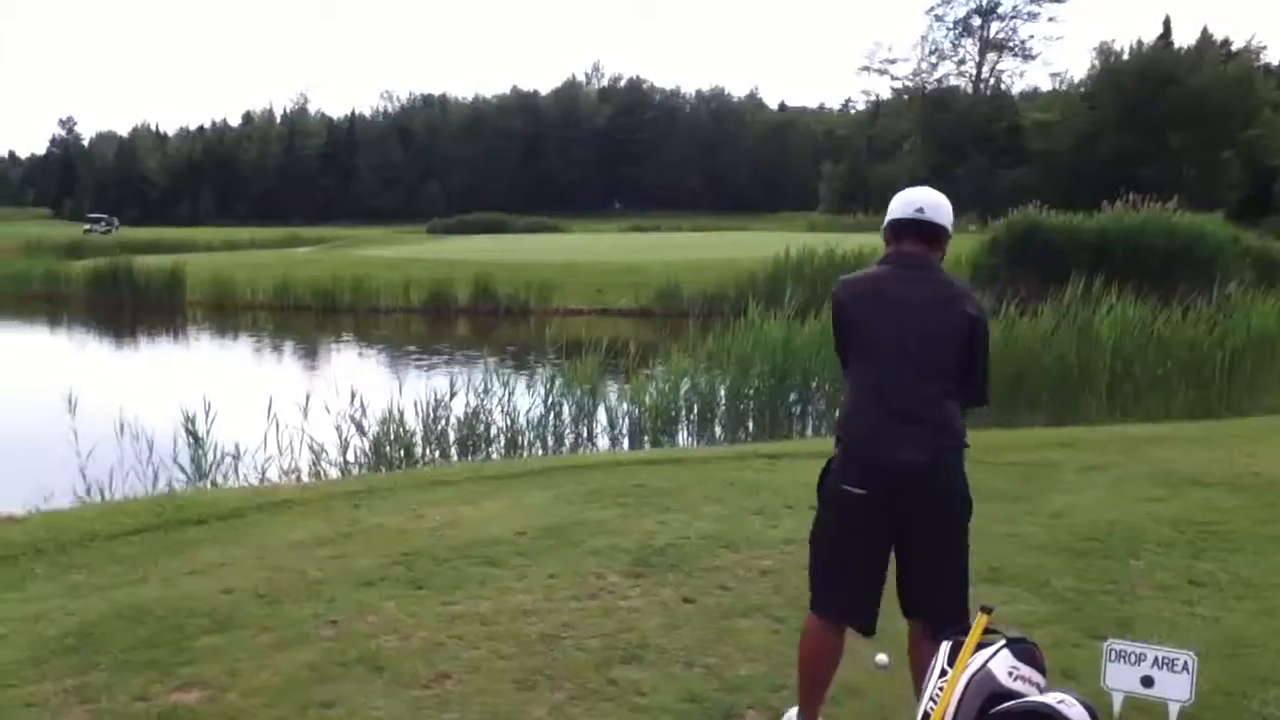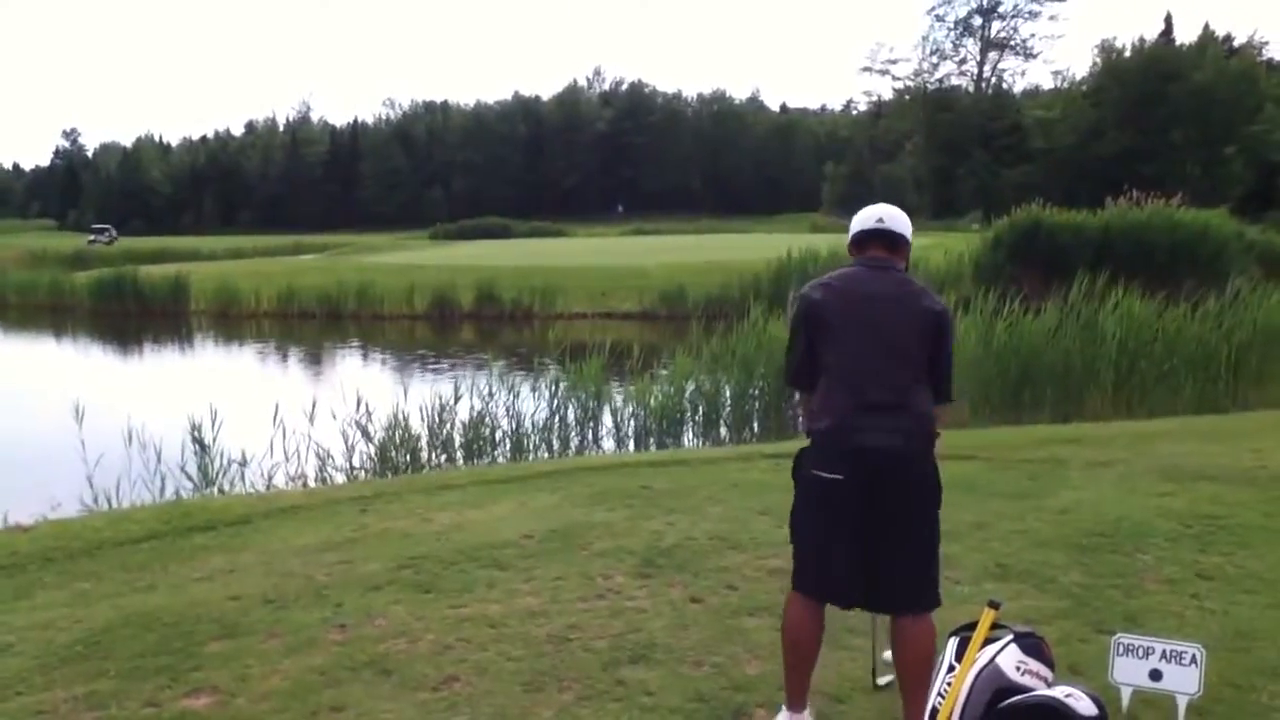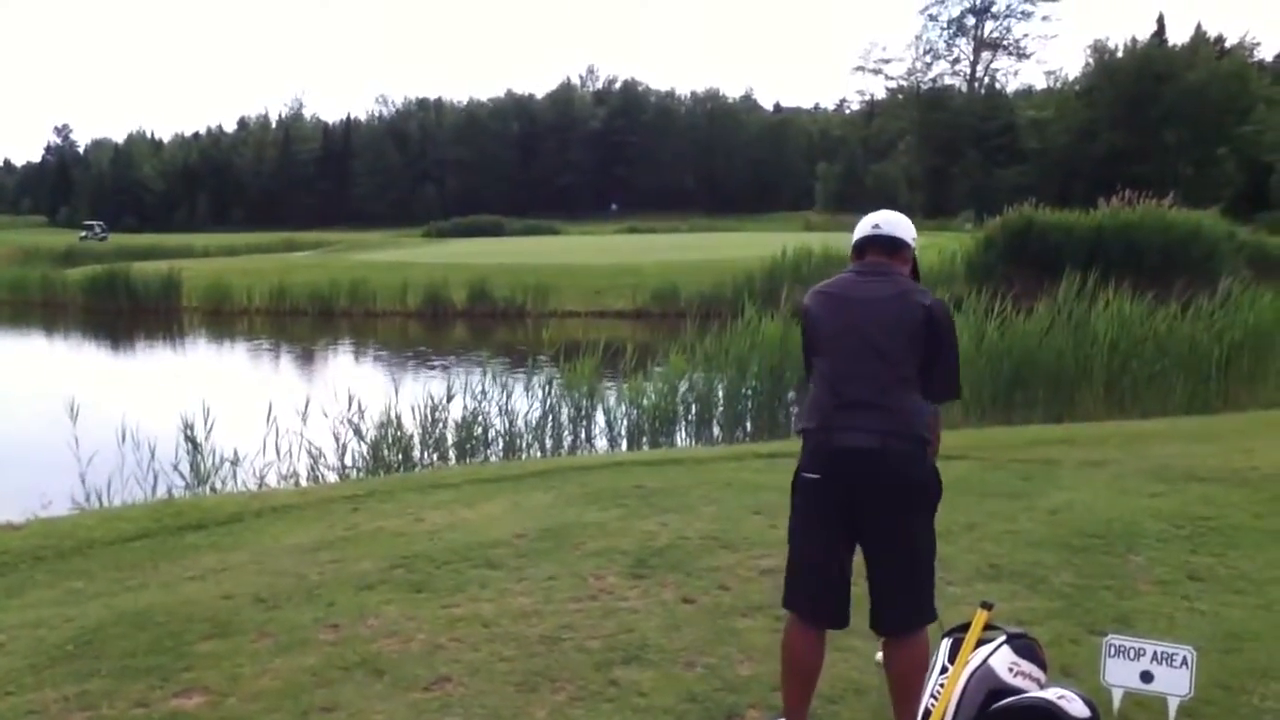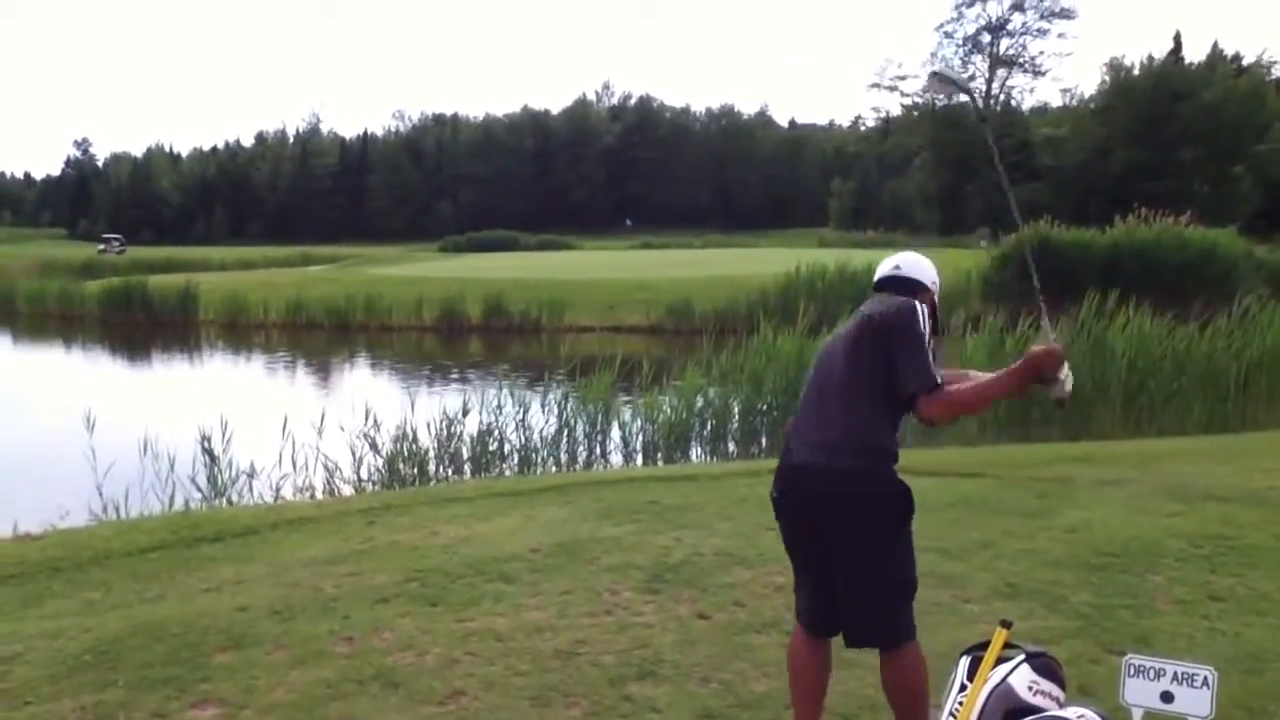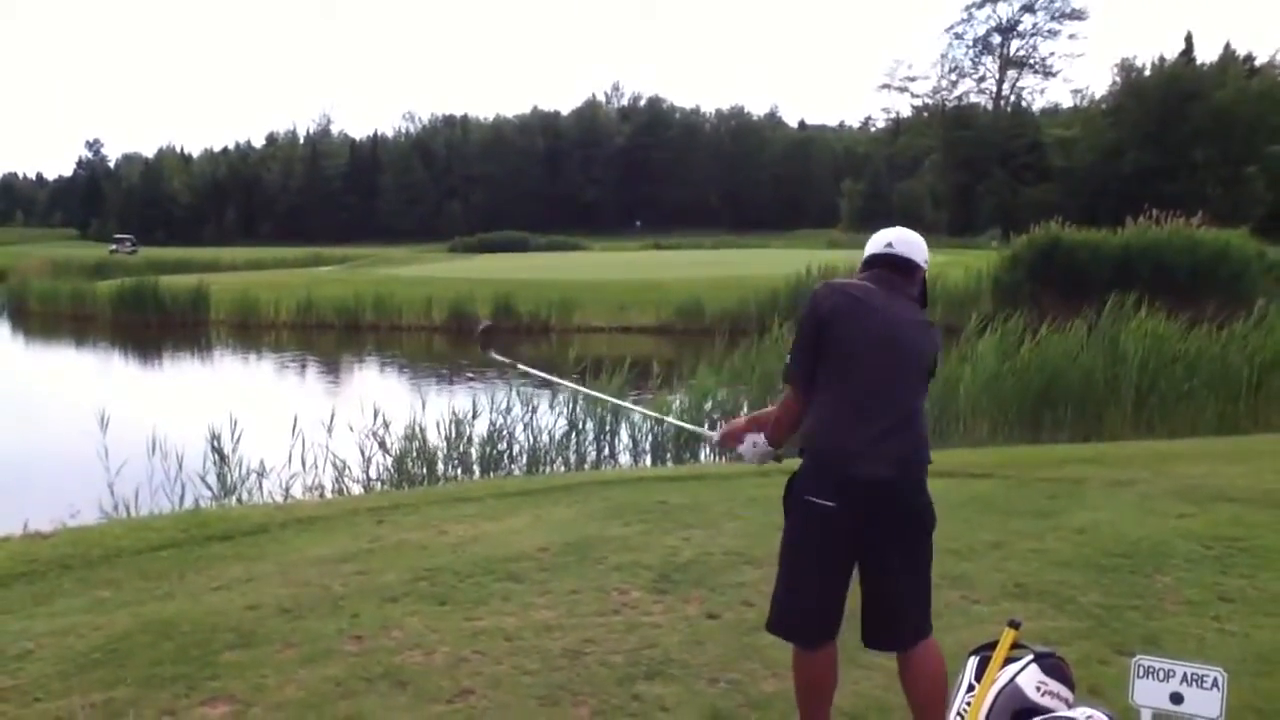
dt=1s
person 1, frame 1
left shoulder: (850, 293)
right shoulder: (965, 306)
right elbow: (970, 396)
left hip: (862, 467)
right hip: (938, 472)
left knee: (830, 608)
right knee: (935, 619)
person 1, frame 2
left shoulder: (817, 295)
right shoulder: (930, 306)
left elbow: (804, 387)
right elbow: (936, 400)
left hip: (836, 456)
right hip: (909, 460)
left knee: (809, 590)
right knee: (912, 604)
person 1, frame 3
left shoulder: (818, 300)
right shoulder: (928, 306)
right elbow: (934, 402)
right wrist: (918, 465)
left hip: (826, 460)
right hip: (900, 463)
left knee: (808, 608)
right knee: (905, 617)
person 1, frame 4
left shoulder: (856, 325)
right shoulder: (906, 312)
left elbow: (940, 382)
right elbow: (934, 407)
left wrist: (1018, 375)
right wrist: (1021, 373)
left hip: (796, 481)
right hip: (857, 483)
left knee: (812, 621)
right knee: (893, 631)
person 1, frame 5
left shoulder: (832, 298)
right shoulder: (925, 332)
left elbow: (799, 396)
left wrist: (755, 430)
right wrist: (765, 427)
left hip: (831, 486)
right hip: (903, 492)
left knee: (812, 630)
right knee: (911, 633)
